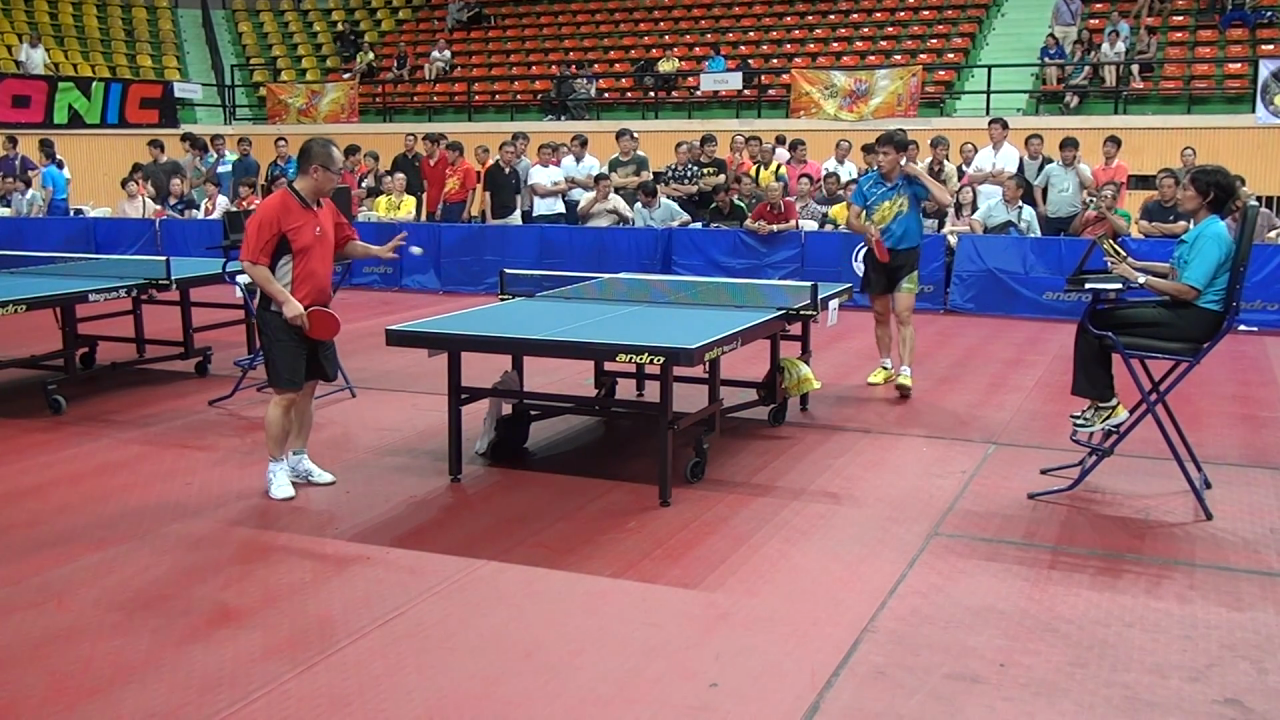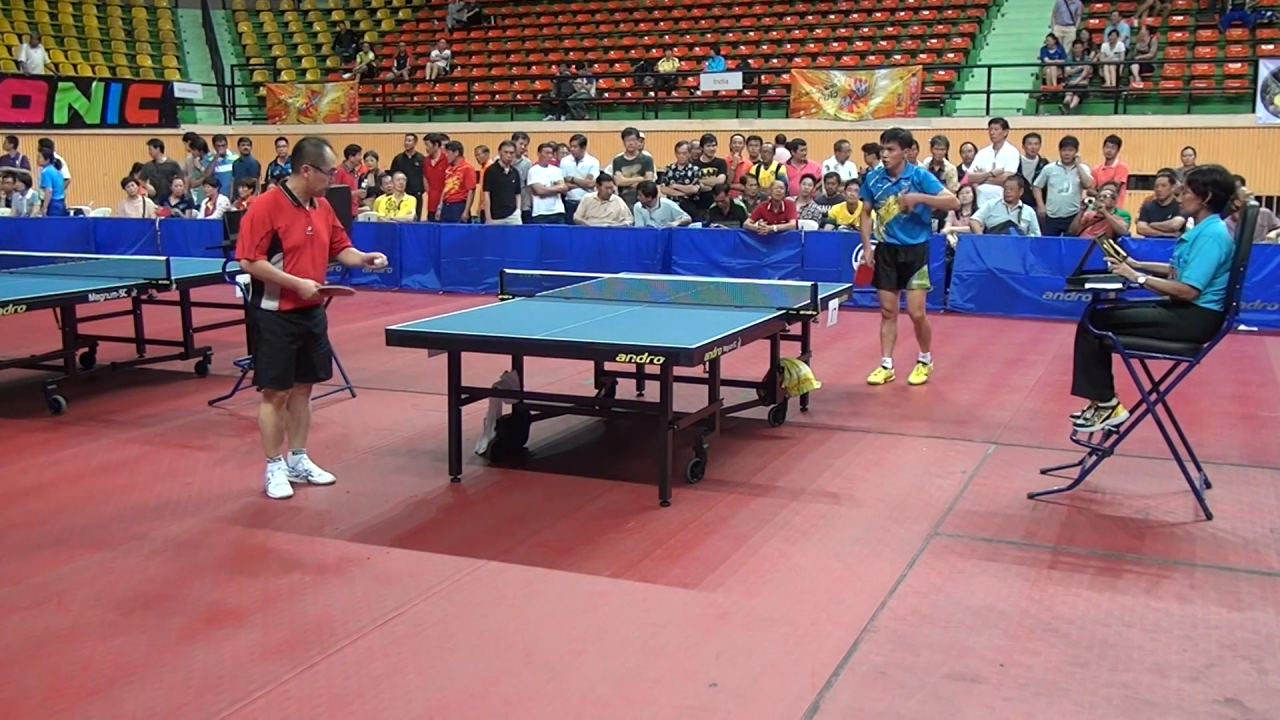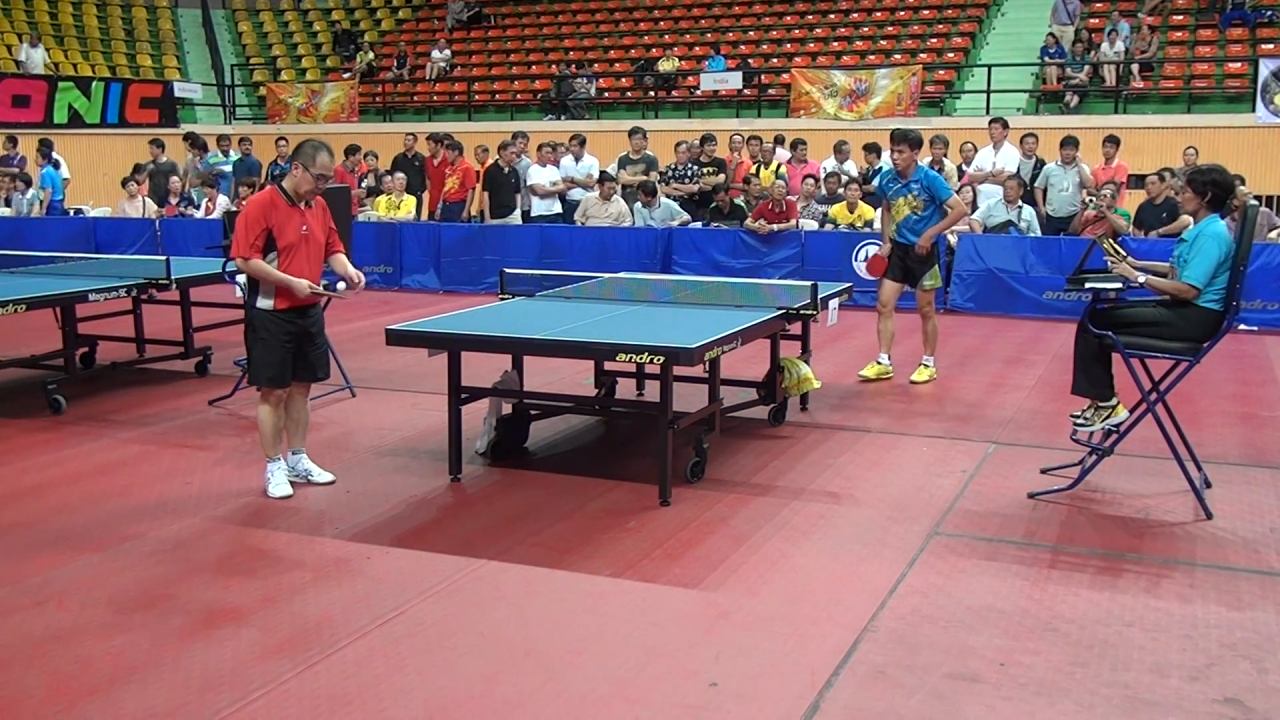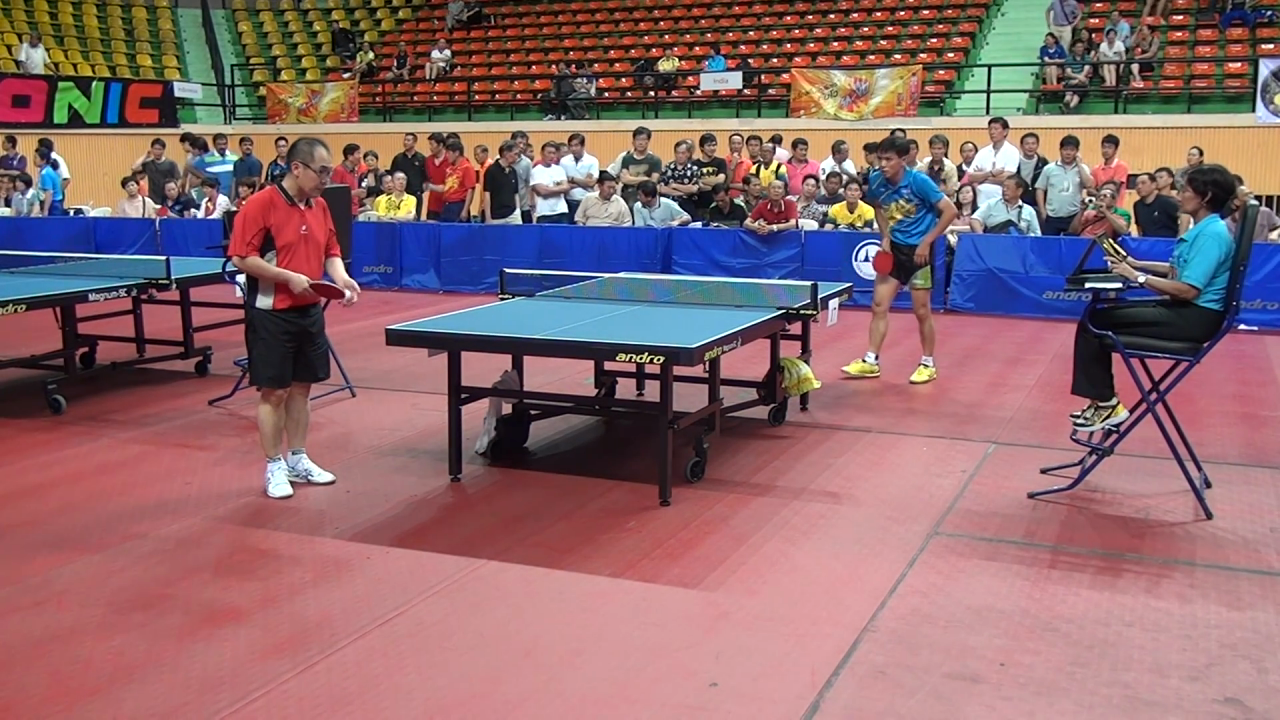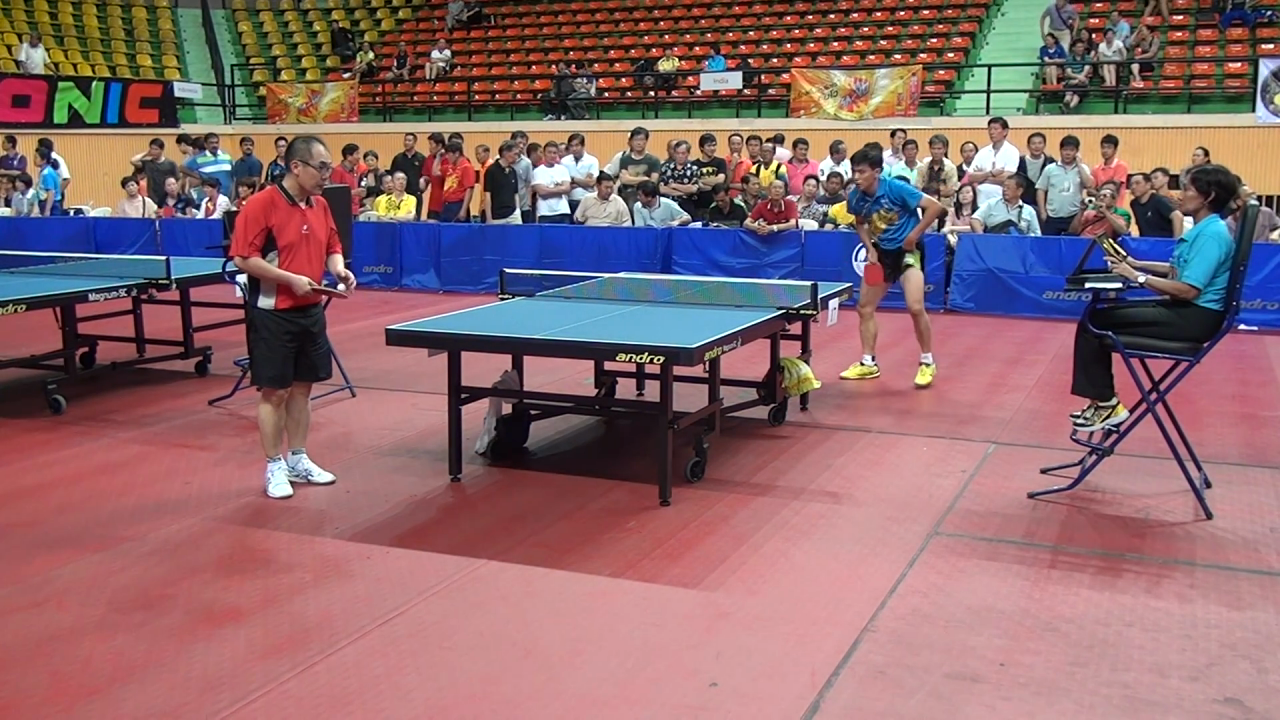
dt=0.3s
person 1, frame 1
left shoulder: (326, 207)
right shoulder: (273, 208)
left elbow: (345, 243)
right elbow: (252, 262)
left wrist: (379, 250)
right wrist: (286, 301)
right hip: (283, 317)
left knee: (307, 390)
right knee: (286, 394)
left ankle: (298, 460)
right ankle: (276, 467)
person 1, frame 2
left shoulder: (322, 206)
right shoulder: (265, 206)
left elbow: (339, 247)
right elbow: (249, 261)
left wrist: (361, 257)
right wrist: (297, 283)
left hip: (311, 313)
right hip: (274, 316)
left knee: (302, 389)
right knee: (275, 393)
left ankle: (297, 460)
right ankle: (274, 468)
person 1, frame 3
left shoulder: (319, 206)
right shoulder: (261, 205)
left elbow: (331, 250)
right elbow: (243, 259)
left wrist: (348, 270)
right wrist: (290, 282)
left hip: (309, 313)
right hip: (271, 315)
left knee: (301, 388)
right knee: (273, 392)
left ankle: (298, 460)
right ankle: (274, 468)
person 1, frame 4
left shoulder: (320, 206)
right shoulder: (261, 205)
left elbow: (330, 251)
right elbow: (240, 257)
left wrist: (341, 277)
right wrist: (288, 276)
left hip: (309, 313)
right hip: (271, 315)
left knee: (301, 389)
right knee: (274, 392)
left ankle: (297, 460)
right ankle: (274, 467)
person 1, frame 5
left shoulder: (320, 205)
right shoulder: (262, 205)
left elbow: (332, 248)
right elbow: (243, 258)
left wrist: (339, 269)
right wrist: (290, 278)
left hip: (311, 312)
right hip: (273, 315)
left knee: (301, 389)
right knee: (275, 393)
left ankle: (298, 460)
right ankle: (275, 468)
person 2, frame 1
left shoulder: (1211, 235)
right shoulder: (1202, 230)
left elbow: (1188, 290)
left wrist: (1137, 277)
right wrist: (1137, 265)
left hip: (1193, 319)
right hip: (1183, 312)
left knee: (1094, 322)
right knee: (1097, 316)
left ankle: (1106, 404)
right ankle: (1103, 401)
person 2, frame 2
left shoulder: (1211, 235)
right shoulder: (1202, 229)
left elbow: (1188, 290)
left wrist: (1138, 277)
right wrist: (1138, 264)
left hip: (1193, 318)
right hip: (1182, 311)
left knee: (1094, 322)
right knee: (1097, 316)
left ankle: (1105, 403)
right ankle: (1104, 401)
person 2, frame 3
left shoulder: (1211, 234)
right shoulder: (1203, 229)
left elbow: (1188, 289)
left wrist: (1138, 277)
right wrist: (1137, 264)
left hip: (1194, 318)
right hip: (1183, 311)
left knee: (1094, 322)
right knee: (1098, 316)
left ankle: (1106, 403)
right ankle: (1104, 400)
person 2, frame 4
left shoulder: (1211, 234)
right shoulder: (1203, 229)
left elbow: (1188, 289)
left wrist: (1138, 277)
right wrist: (1138, 264)
left hip: (1194, 317)
right hip: (1183, 310)
left knee: (1094, 321)
right knee: (1097, 316)
left ankle: (1106, 403)
right ankle: (1104, 400)
person 2, frame 5
left shoulder: (1211, 234)
right shoulder: (1203, 229)
left elbow: (1188, 289)
left wrist: (1138, 277)
right wrist: (1137, 264)
left hip: (1193, 318)
right hip: (1182, 311)
left knee: (1094, 321)
right knee: (1098, 316)
left ankle: (1106, 403)
right ankle: (1104, 400)
person 3, frame 1
left shoulder: (913, 181)
right shoulder: (866, 183)
left elbow: (946, 200)
right elbow: (851, 219)
left wrist: (921, 175)
right wrist: (866, 231)
left hip: (906, 255)
right hip: (877, 254)
left knee: (903, 316)
right knee: (881, 315)
left ankle: (905, 373)
right ankle: (886, 365)
person 3, frame 2
left shoulder: (920, 176)
right shoulder: (873, 178)
left elbow: (953, 202)
right elbow: (866, 214)
left wrist: (920, 198)
right wrist: (867, 246)
left hip: (914, 250)
right hip: (886, 250)
left knee: (916, 312)
right knee: (887, 312)
left ankle: (925, 360)
right ankle: (886, 365)
person 3, frame 3
left shoulder: (930, 179)
right shoulder: (886, 179)
left elbow: (960, 210)
left wrist: (930, 234)
right wrist: (885, 241)
left hip: (922, 250)
right hip: (897, 248)
left knee: (926, 310)
right knee: (884, 306)
left ankle: (928, 364)
right ankle: (883, 363)
person 3, frame 4
left shoulder: (919, 181)
right shoulder: (876, 182)
left elbow: (950, 211)
left wrist: (927, 242)
right wrist: (885, 236)
left hip: (918, 249)
right hip: (893, 249)
left knee: (921, 311)
right knee: (879, 306)
left ankle: (927, 364)
right ankle: (871, 361)
person 3, frame 5
left shoulder: (896, 188)
right shoulder: (856, 197)
left elbow: (935, 207)
left wrist: (913, 236)
right wrist: (869, 248)
left hip: (907, 248)
right hip: (881, 253)
left knee: (915, 306)
right knee: (864, 307)
left ankle: (927, 361)
right ankle: (868, 363)
